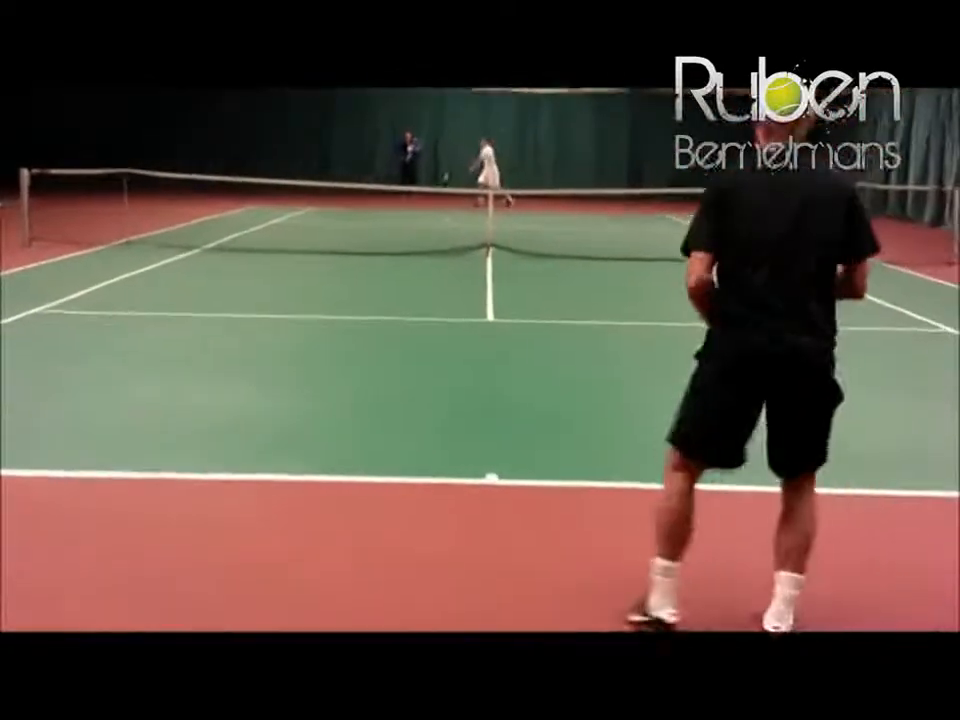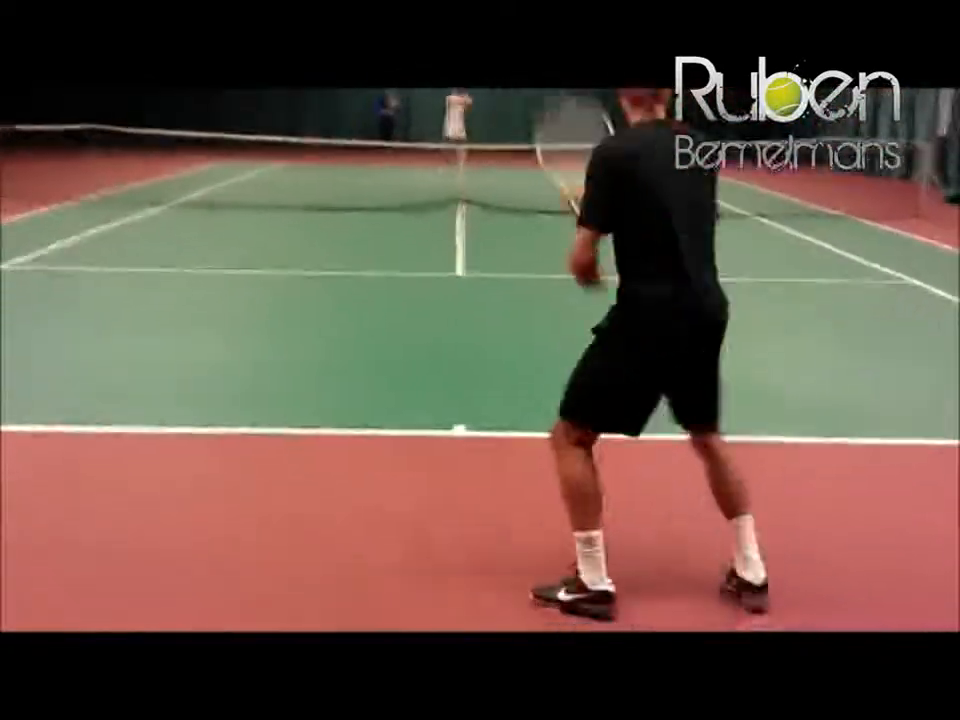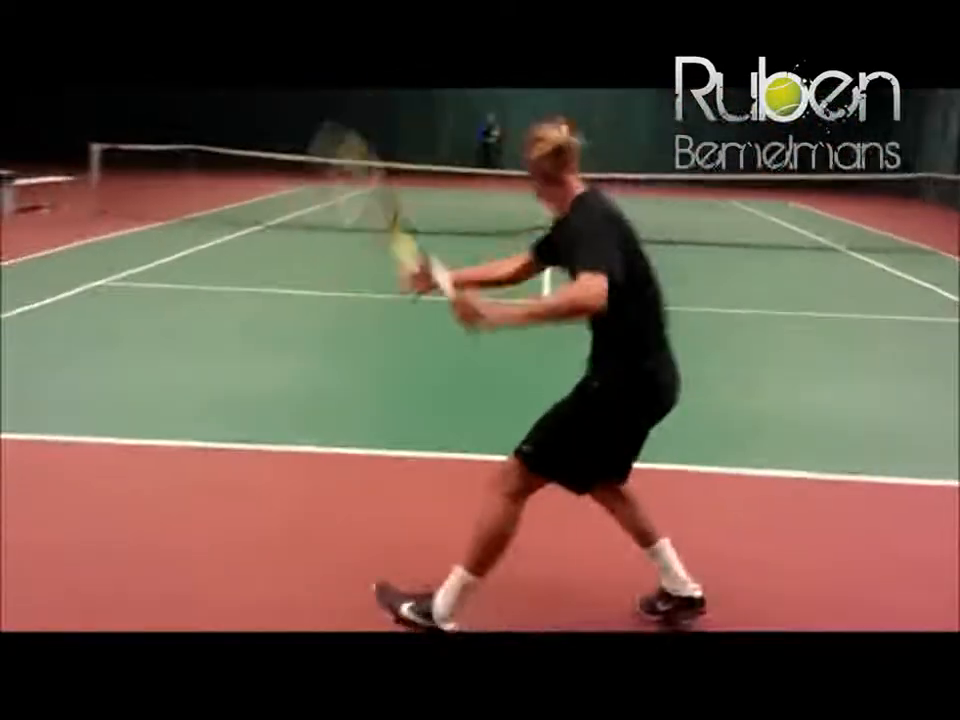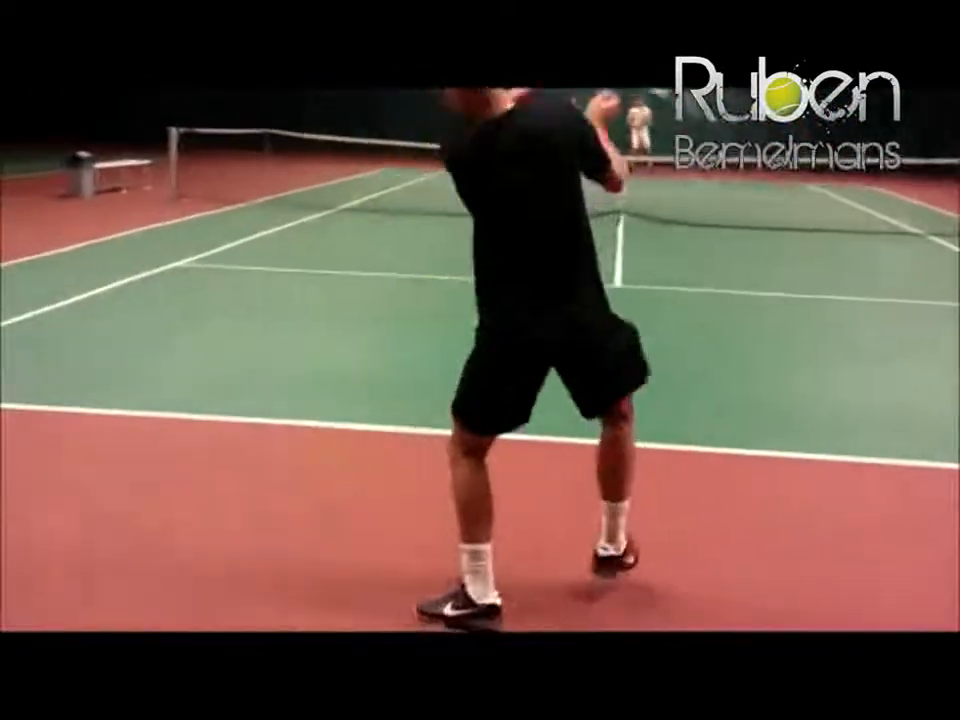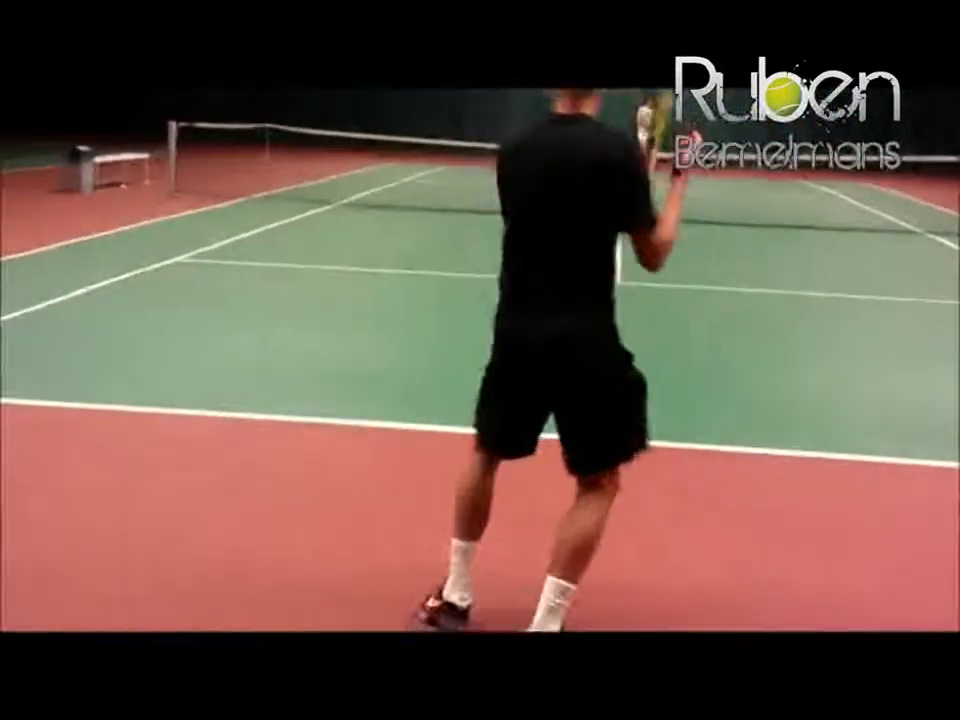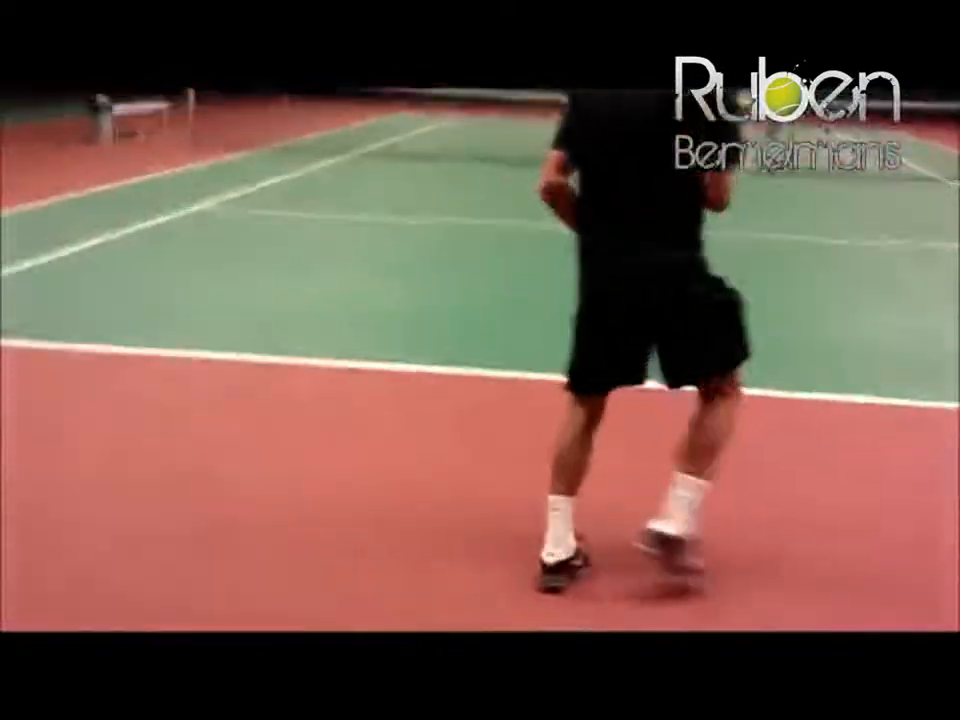
dt=0.5s
person 1, frame 1
left shoulder: (727, 187)
right shoulder: (840, 191)
left elbow: (697, 281)
right elbow: (856, 286)
left hip: (736, 350)
right hip: (807, 358)
left knee: (681, 468)
right knee: (800, 487)
left ankle: (659, 608)
right ankle: (779, 619)
person 1, frame 2
left shoulder: (613, 152)
left elbow: (582, 259)
left wrist: (585, 274)
left hip: (645, 318)
right hip: (705, 311)
left knee: (570, 437)
right knee: (707, 438)
left ankle: (593, 582)
right ankle: (751, 571)
person 1, frame 3
left shoulder: (588, 222)
right shoulder: (578, 217)
left elbow: (589, 296)
right elbow: (514, 268)
left wrist: (501, 314)
right wrist: (444, 280)
left hip: (630, 383)
right hip: (645, 378)
left knee: (512, 484)
right knee: (603, 485)
left ankle: (440, 612)
right ankle: (681, 587)
person 1, frame 4
left shoulder: (461, 153)
right shoulder: (560, 121)
right elbow: (614, 179)
right wrist: (593, 120)
left hip: (510, 327)
right hip: (583, 313)
left knee: (466, 448)
right knee: (617, 415)
left ankle: (479, 594)
right ankle: (612, 546)
person 1, frame 5
left shoulder: (514, 153)
right shoulder: (617, 150)
right elbow: (652, 255)
right wrist: (678, 184)
left hip: (516, 332)
right hip: (583, 338)
left knee: (485, 455)
right knee: (598, 483)
left ankle: (454, 596)
right ankle: (544, 626)
person 1, frame 6
left shoulder: (586, 96)
left elbow: (551, 183)
right elbow: (718, 197)
left hip: (603, 271)
right hip: (673, 268)
left knee: (585, 404)
right knee: (721, 389)
left ankle: (558, 550)
right ankle: (675, 524)
